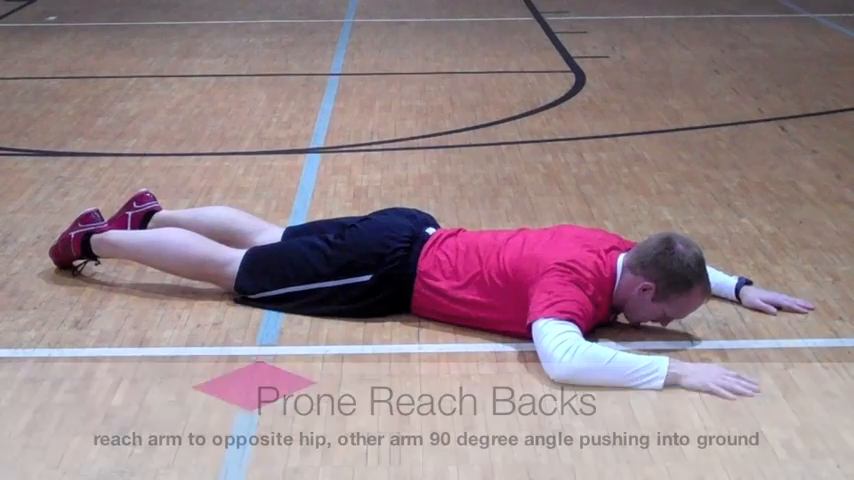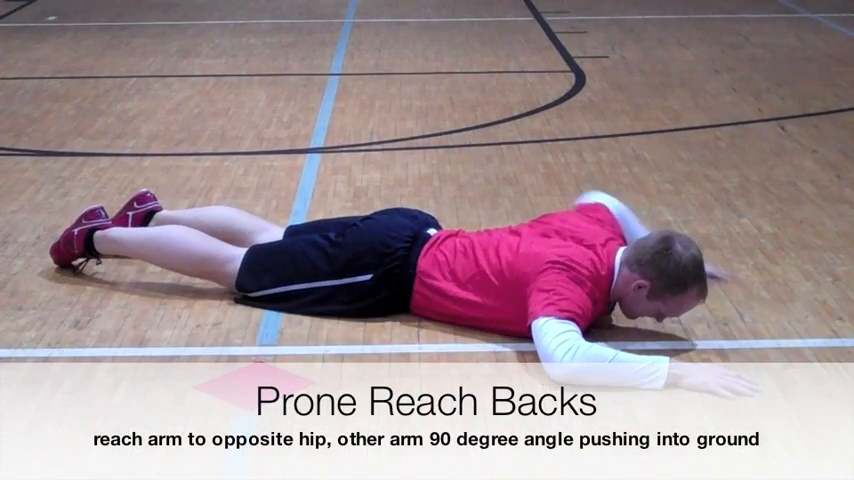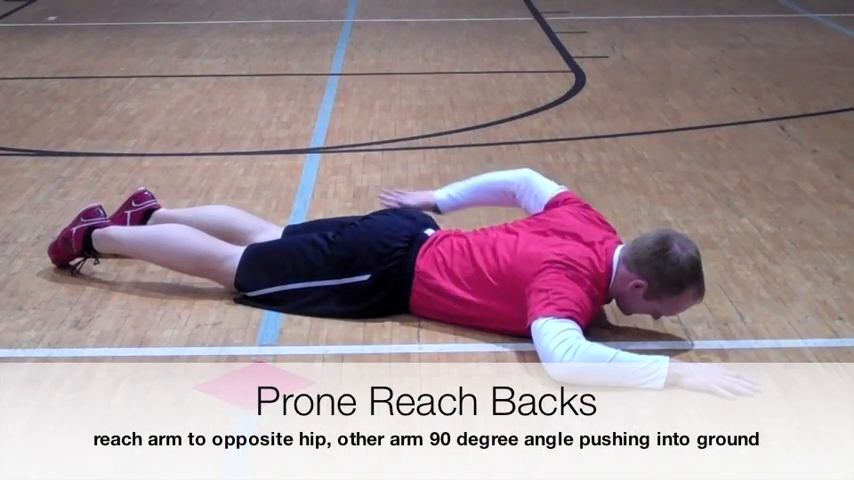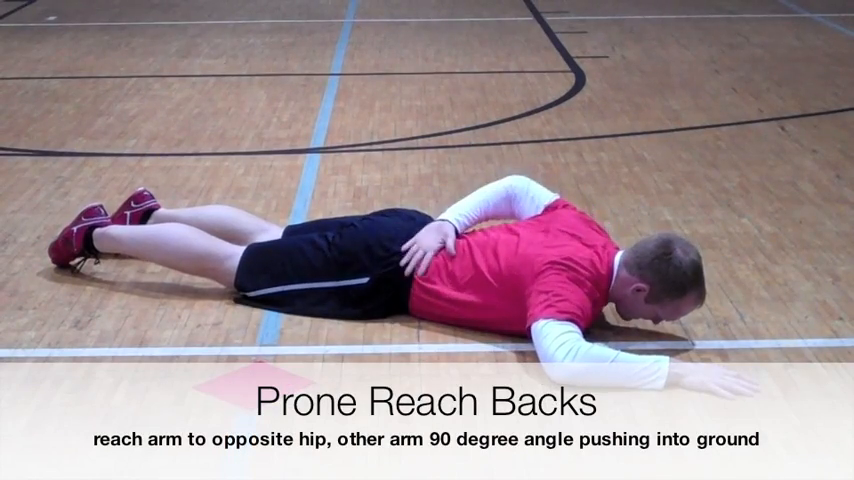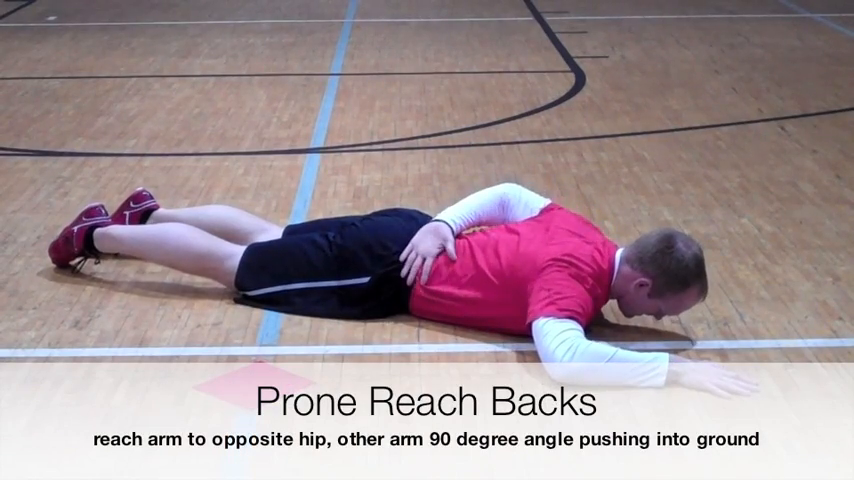
dt=0.4s
person 1, frame 1
left shoulder: (619, 251)
right shoulder: (574, 281)
left elbow: (678, 261)
right elbow: (563, 360)
left wrist: (739, 289)
right wrist: (679, 370)
left hip: (413, 235)
right hip: (395, 268)
left knee: (266, 236)
right knee: (235, 269)
left ankle: (150, 215)
right ankle: (98, 238)
person 1, frame 2
left shoulder: (605, 233)
right shoulder: (572, 279)
left elbow: (601, 198)
right elbow: (562, 360)
left wrist: (679, 263)
right wrist: (677, 371)
left hip: (410, 234)
right hip: (392, 269)
left knee: (268, 235)
right knee: (234, 266)
left ankle: (150, 215)
right ankle: (100, 237)
person 1, frame 3
left shoulder: (592, 228)
right shoulder: (572, 278)
left elbow: (522, 179)
right elbow: (560, 360)
left wrist: (435, 200)
right wrist: (675, 371)
left hip: (408, 237)
right hip: (390, 272)
left knee: (267, 236)
right knee: (233, 267)
left ankle: (151, 213)
right ankle: (98, 235)
person 1, frame 4
left shoulder: (590, 234)
right shoulder: (573, 279)
left elbow: (515, 187)
right elbow: (561, 359)
left wrist: (445, 222)
right wrist: (674, 370)
left hip: (409, 233)
right hip: (385, 274)
left knee: (266, 234)
right knee: (233, 265)
left ankle: (147, 213)
right ankle: (98, 234)
person 1, frame 5
left shoulder: (586, 233)
right shoulder: (575, 276)
left elbow: (506, 195)
right elbow: (562, 358)
left wrist: (441, 223)
right wrist: (674, 369)
left hip: (411, 235)
right hip: (387, 271)
left knee: (266, 235)
right knee: (234, 265)
left ankle: (147, 213)
right ankle: (99, 235)
